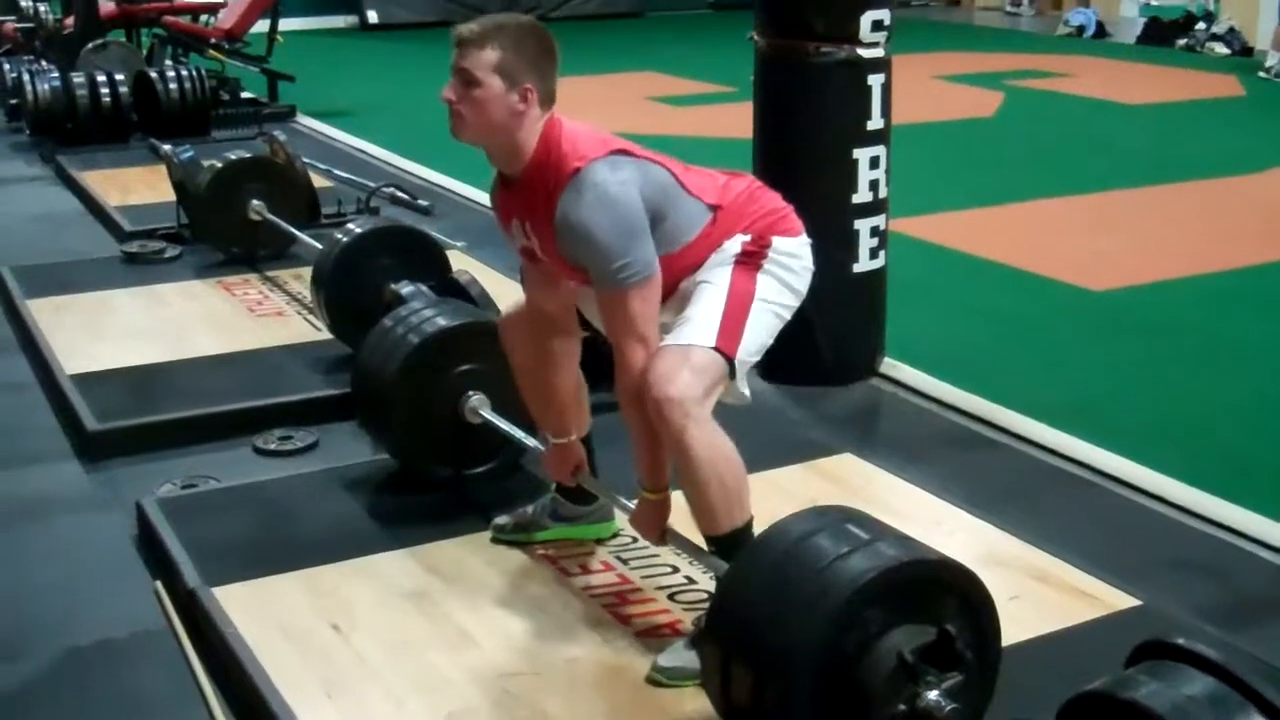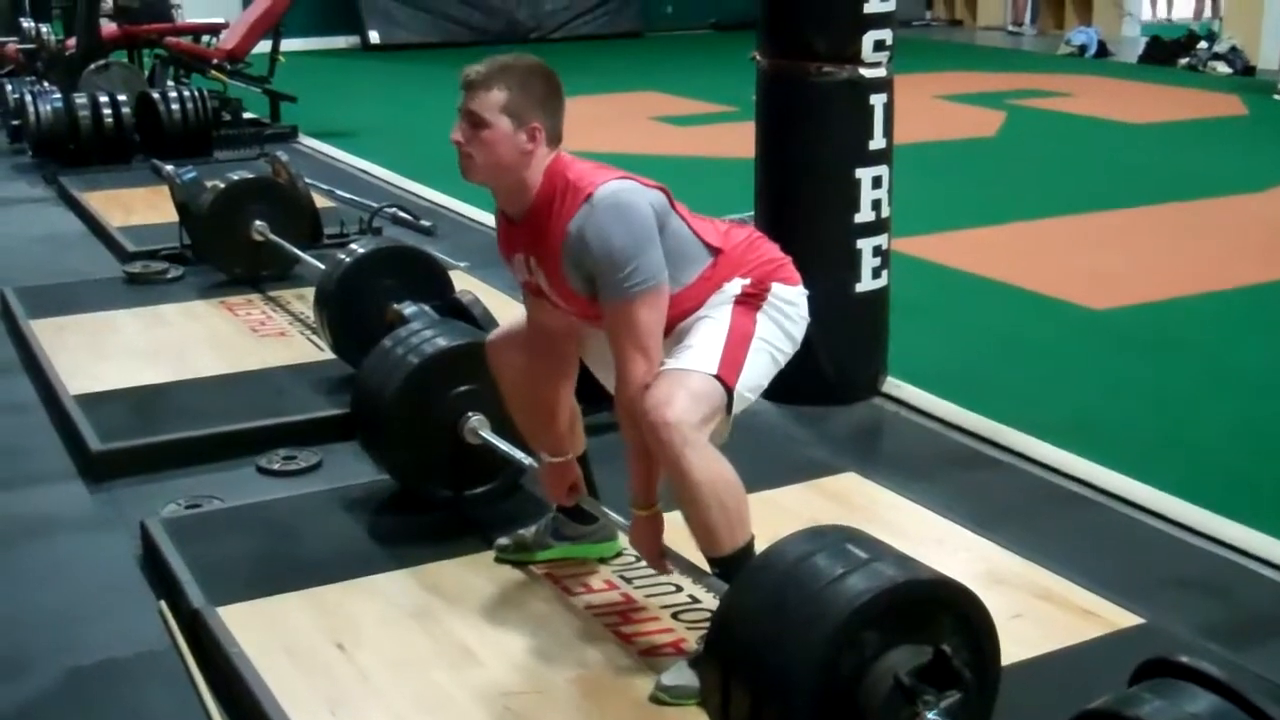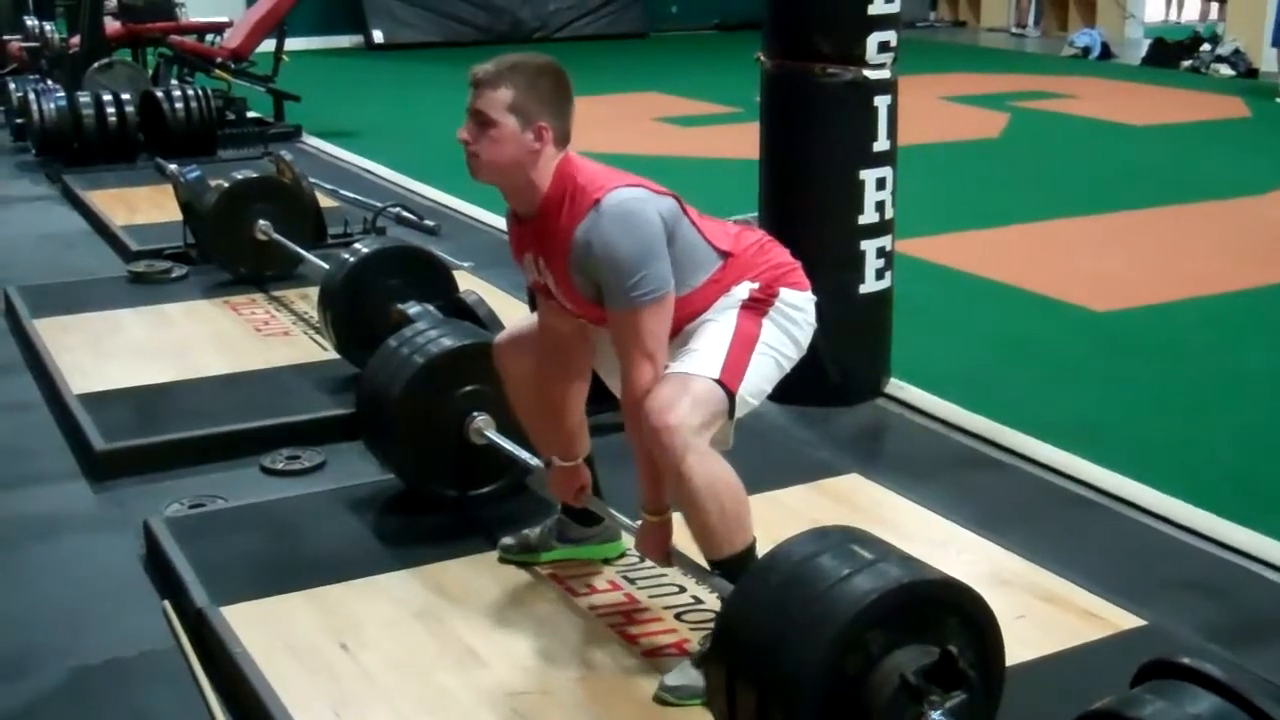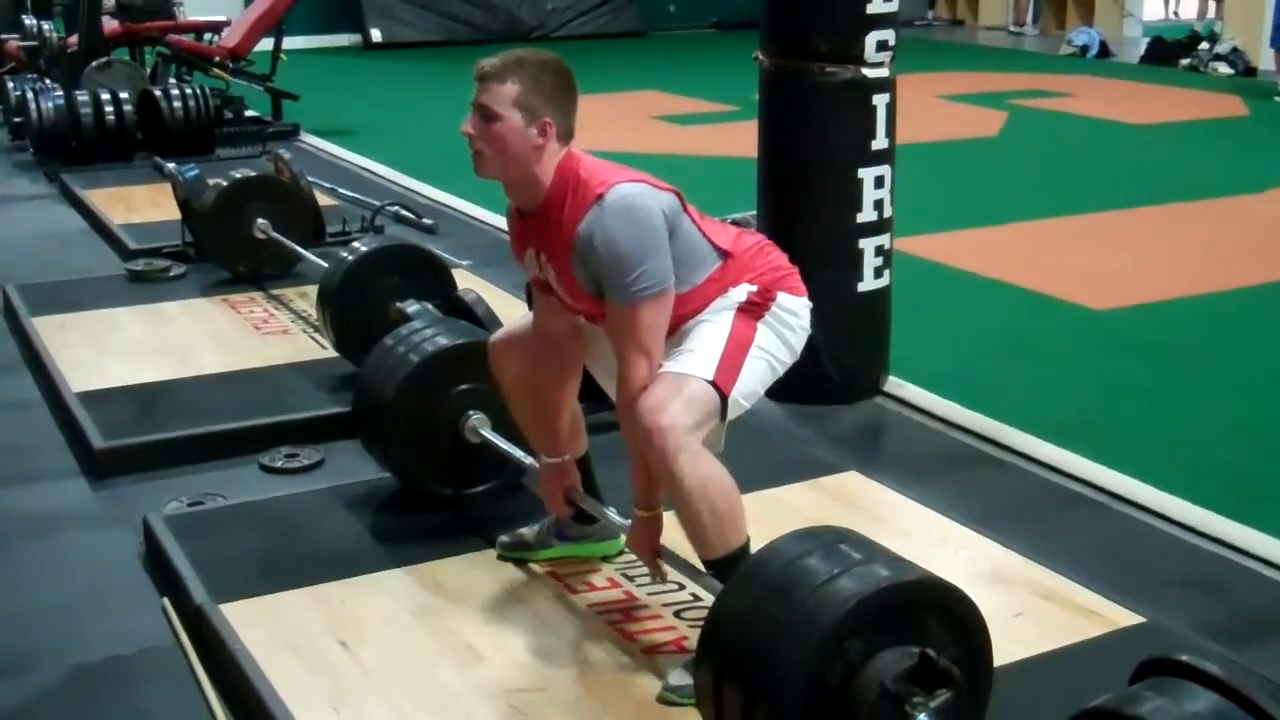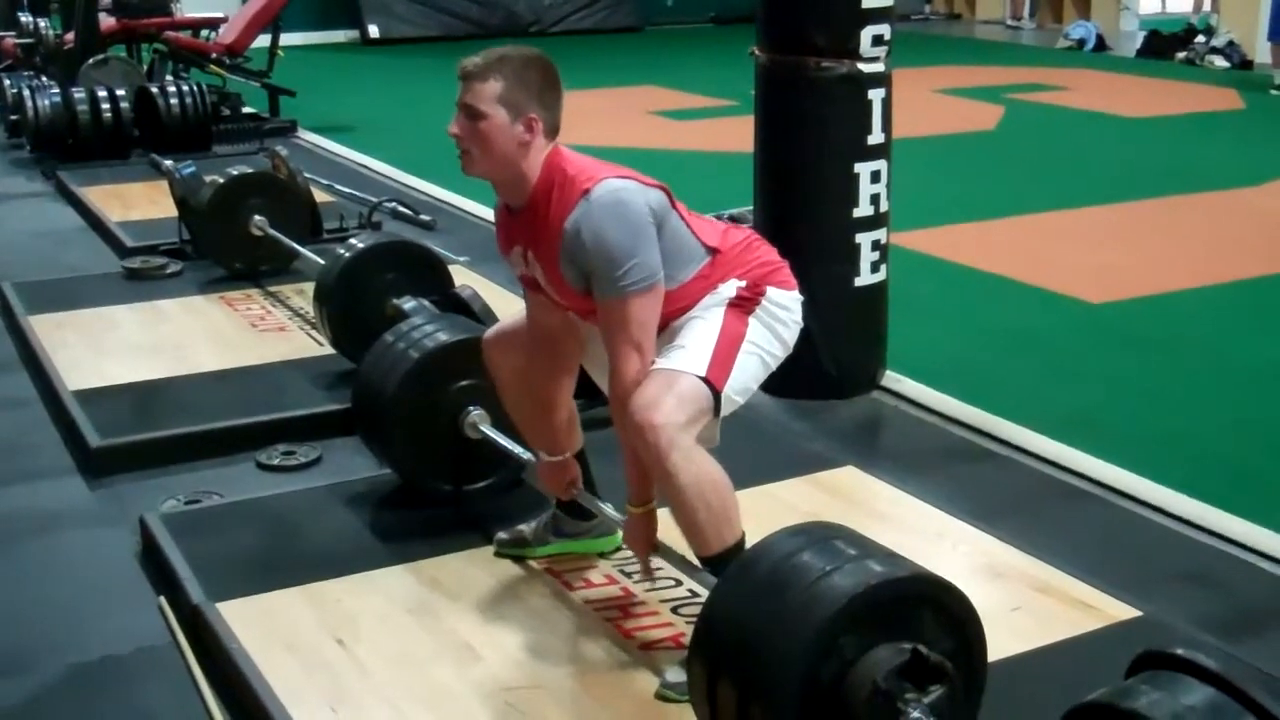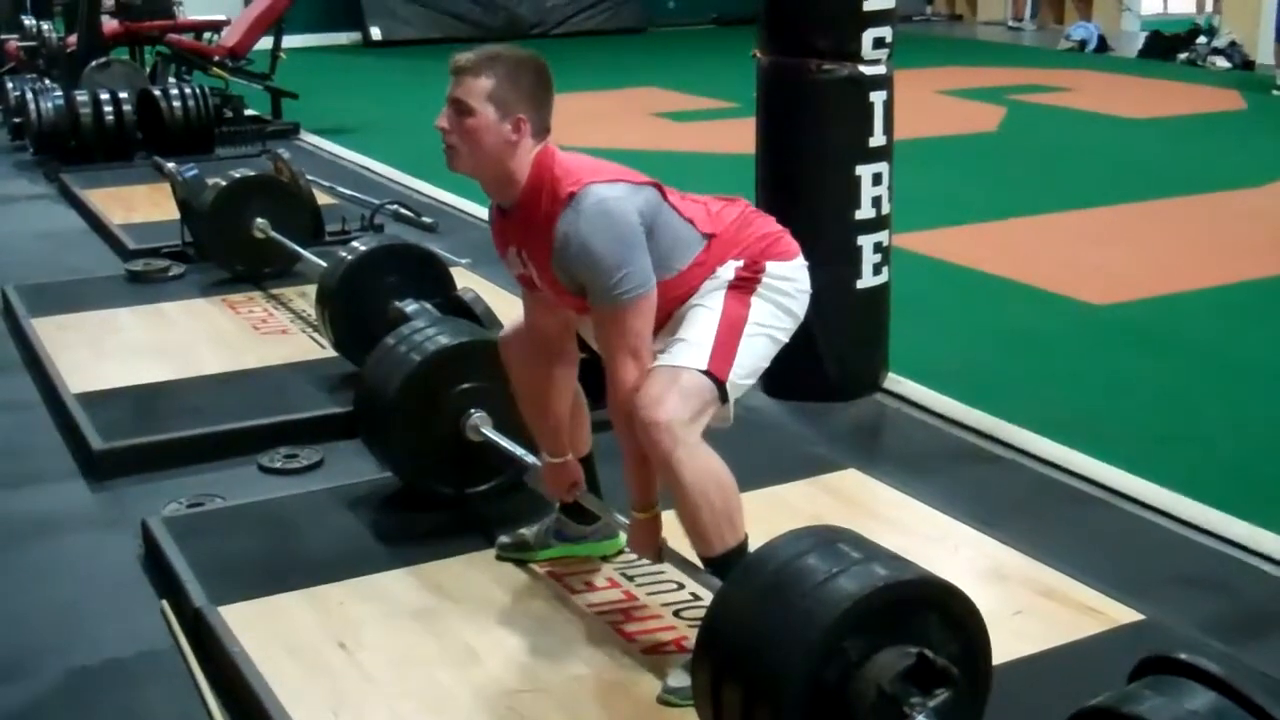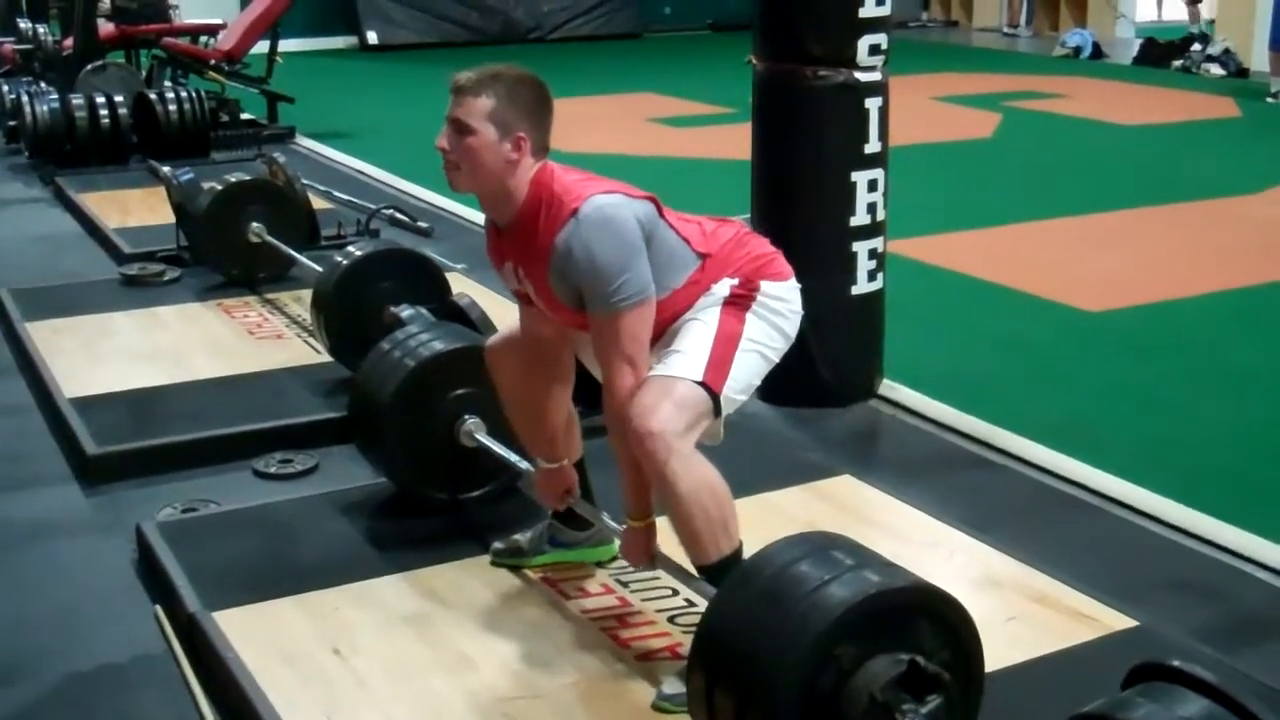
dt=0.7s
person 1, frame 1
left shoulder: (593, 192)
right shoulder: (513, 181)
left elbow: (635, 356)
right elbow: (551, 313)
left wrist: (652, 492)
right wrist: (561, 439)
left hip: (756, 246)
right hip: (672, 258)
left knee: (673, 392)
right knee: (520, 327)
right ankle: (579, 501)
person 1, frame 2
left shoulder: (605, 213)
right shoulder: (515, 217)
left elbow: (638, 374)
right elbow: (553, 339)
left wrist: (644, 509)
right wrist: (557, 456)
left hip: (751, 294)
right hip: (670, 304)
left knee: (670, 418)
right knee: (509, 350)
right ankle: (579, 521)
person 1, frame 3
left shoulder: (611, 218)
right shoulder: (526, 214)
left elbow: (642, 377)
right elbow: (563, 338)
left wrist: (655, 515)
right wrist: (567, 460)
left hip: (759, 297)
right hip: (673, 306)
left knee: (671, 422)
right knee: (517, 351)
right ankle: (585, 523)
person 1, frame 4
left shoulder: (615, 213)
right shoulder: (527, 210)
left elbow: (638, 375)
right elbow: (556, 337)
left wrist: (646, 511)
right wrist: (555, 457)
left hip: (754, 300)
right hip: (663, 309)
left knee: (664, 422)
right knee: (511, 351)
right ankle: (583, 522)
person 1, frame 5
left shoulder: (602, 209)
right shoulder: (514, 209)
left elbow: (631, 368)
right elbow: (551, 333)
left wrist: (640, 508)
right wrist: (555, 455)
left hip: (746, 295)
right hip: (661, 303)
left knee: (657, 420)
right knee: (504, 347)
right ankle: (580, 518)
person 1, frame 6
left shoulder: (590, 214)
right shoulder: (511, 208)
left elbow: (628, 374)
right elbow: (549, 337)
left wrist: (644, 510)
right wrist: (558, 457)
left hip: (752, 272)
right hip: (674, 281)
left knee: (662, 417)
right knee: (519, 348)
right ankle: (583, 519)
person 1, frame 7
left shoulder: (590, 225)
right shoulder: (505, 223)
left elbow: (624, 381)
right elbow: (548, 345)
left wrist: (638, 519)
right wrist: (551, 461)
left hip: (744, 293)
right hip: (663, 302)
left knee: (655, 427)
right knee: (507, 355)
right ankle: (577, 526)
